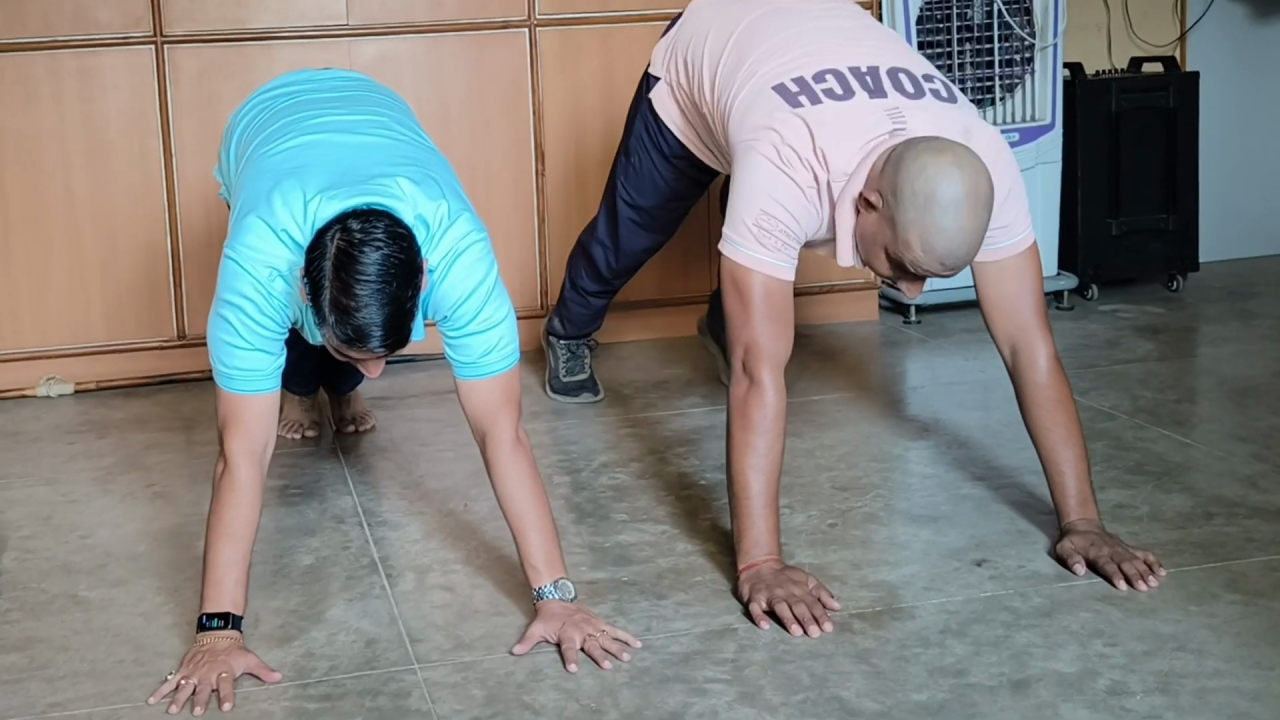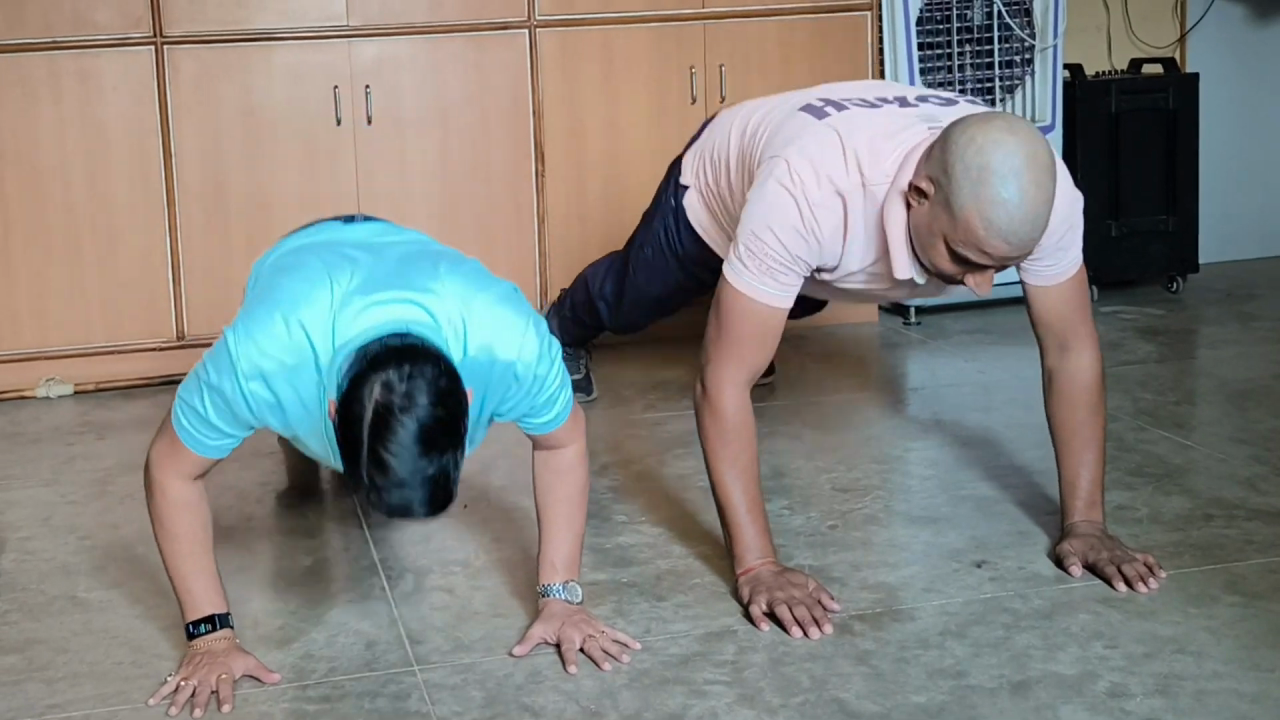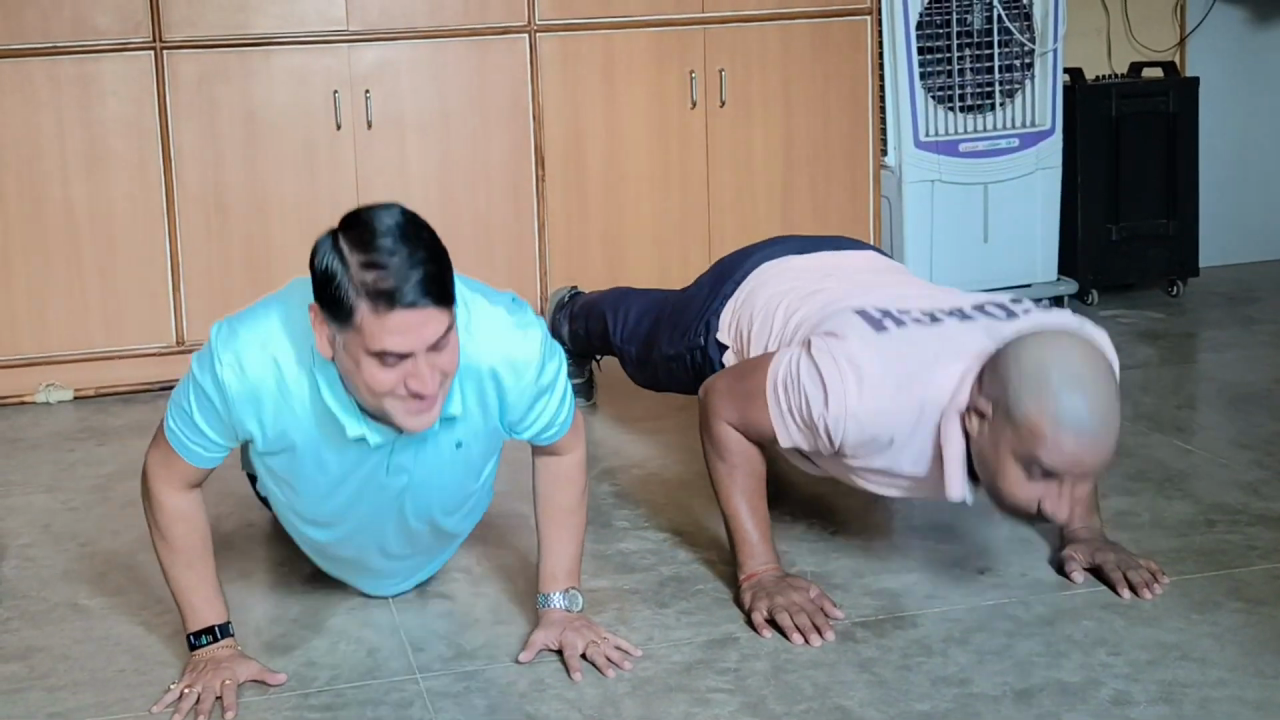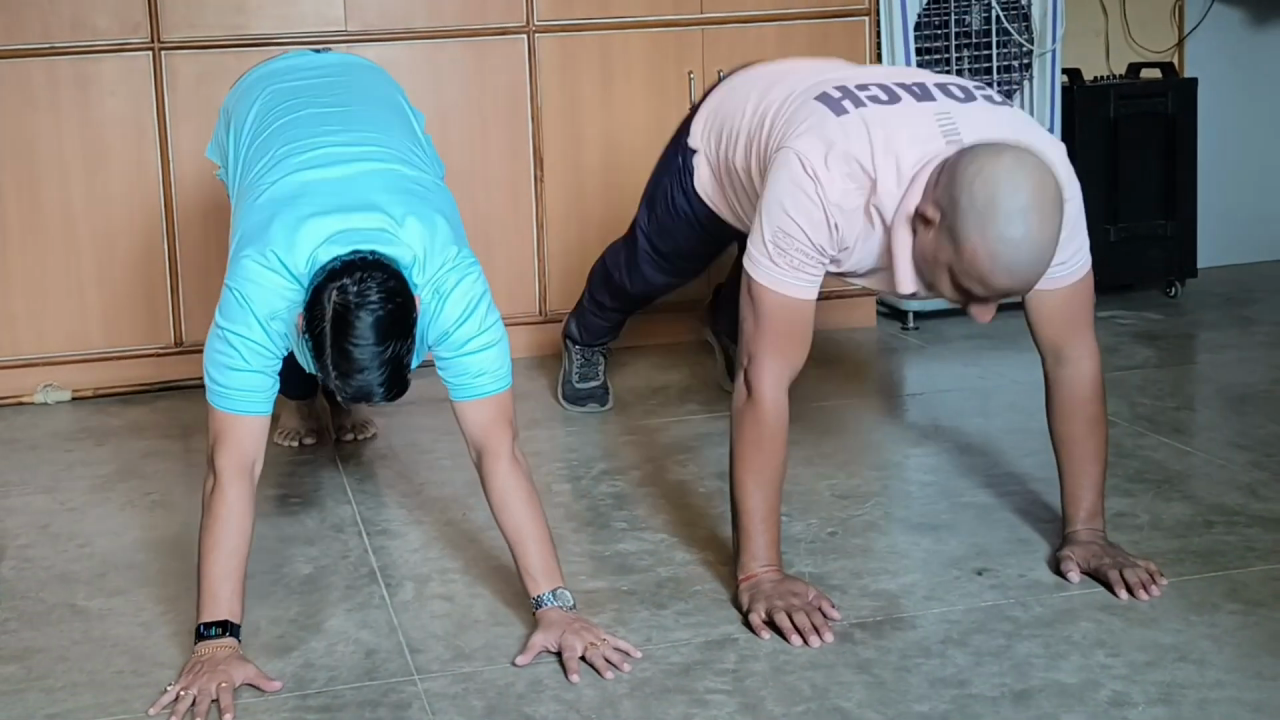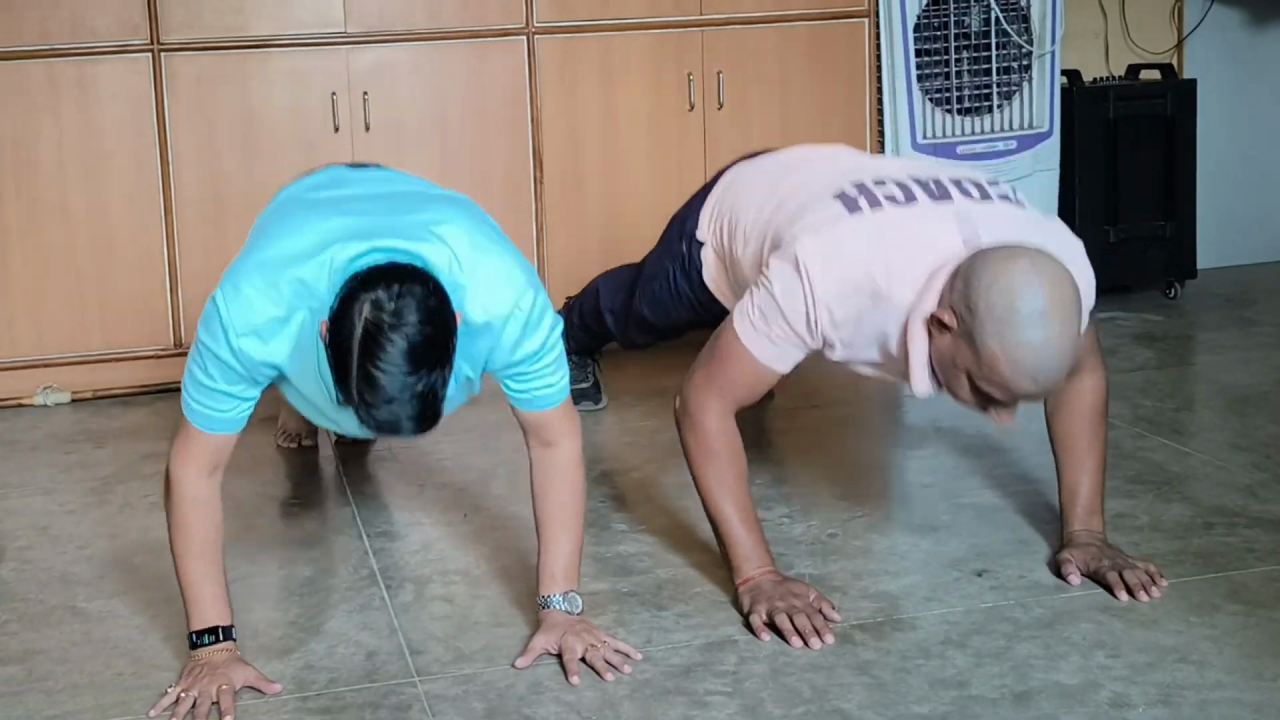
dt=0.7s
person 1, frame 1
left shoulder: (983, 164)
right shoulder: (788, 170)
left elbow: (1028, 345)
right elbow: (760, 372)
left wrist: (1081, 520)
right wrist: (759, 562)
left knee: (756, 260)
right knee: (628, 234)
left ankle: (722, 325)
right ankle: (569, 334)
person 1, frame 2
left shoulder: (1041, 186)
right shoulder: (811, 189)
left elbow: (1071, 347)
right elbow: (724, 383)
left wrist: (1084, 522)
right wrist: (756, 566)
right hip: (719, 186)
left knee: (781, 304)
right knee: (630, 299)
left ankle: (742, 322)
right ankle: (566, 331)
person 1, frame 3
left shoulder: (1086, 354)
right shoulder: (869, 394)
right elbow: (721, 408)
left wrist: (1085, 531)
right wrist: (760, 571)
right hip: (756, 297)
right knee: (652, 339)
right ankle: (575, 317)
person 1, frame 4
left shoulder: (1046, 179)
right shoulder: (825, 177)
left elbow: (1072, 357)
right elbow: (766, 381)
left wrist: (1087, 532)
right wrist: (759, 571)
right hip: (727, 138)
right knee: (653, 263)
left ankle: (730, 326)
right ankle: (585, 335)
person 1, frame 5
left shoulder: (1060, 264)
right shoulder: (831, 283)
left elbow: (1084, 374)
right elbow: (701, 406)
left wrist: (1084, 528)
right wrist: (753, 573)
right hip: (739, 207)
right knee: (636, 312)
left ankle: (756, 340)
right ankle: (574, 333)
person 2, frame 1
left shoulder: (458, 253)
right shoulder: (260, 261)
left elbow: (500, 432)
right elbow: (244, 454)
left wrist: (556, 595)
right wrist: (218, 630)
left knee: (350, 356)
right knee: (298, 352)
left ankle: (339, 392)
right ankle: (297, 389)
person 2, frame 2
left shoulder: (511, 341)
right shoulder: (260, 355)
left elbow: (564, 441)
right elbow: (170, 470)
left wrist: (561, 595)
right wrist: (210, 631)
right ankle: (294, 427)
person 2, frame 3
left shoulder: (511, 344)
right shoulder: (247, 361)
left elbow: (565, 447)
right elbow: (169, 483)
left wrist: (560, 603)
right wrist: (210, 639)
person 2, frame 4
left shoulder: (449, 283)
right shoulder: (260, 292)
left elbow: (495, 449)
right elbow: (233, 470)
left wrist: (554, 604)
right wrist: (217, 640)
right knee: (295, 361)
left ankle: (340, 402)
right ankle: (300, 395)
person 2, frame 5
left shoulder: (503, 296)
right shoulder: (258, 309)
left elbow: (553, 440)
right elbow: (194, 468)
left wrist: (561, 603)
right wrist: (211, 640)
right knee: (304, 402)
right ankle: (301, 407)
